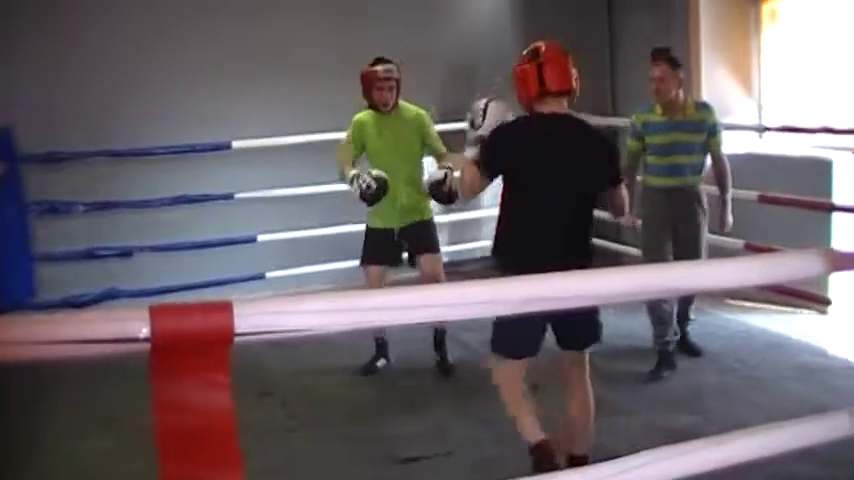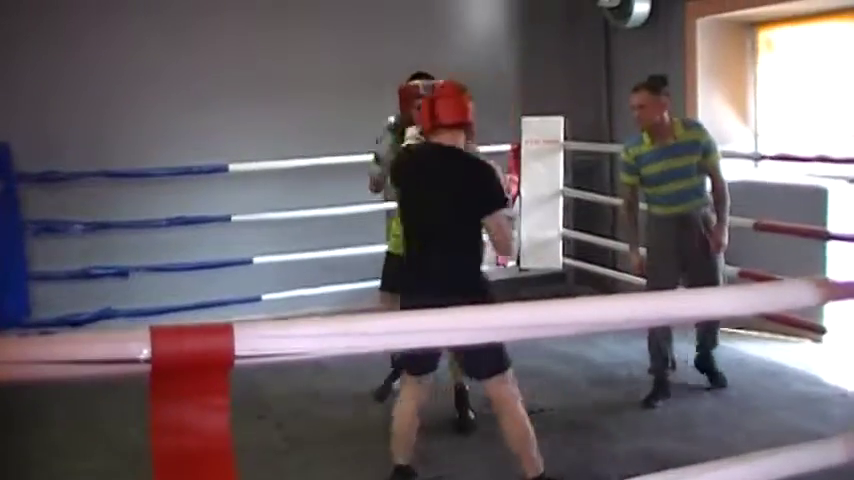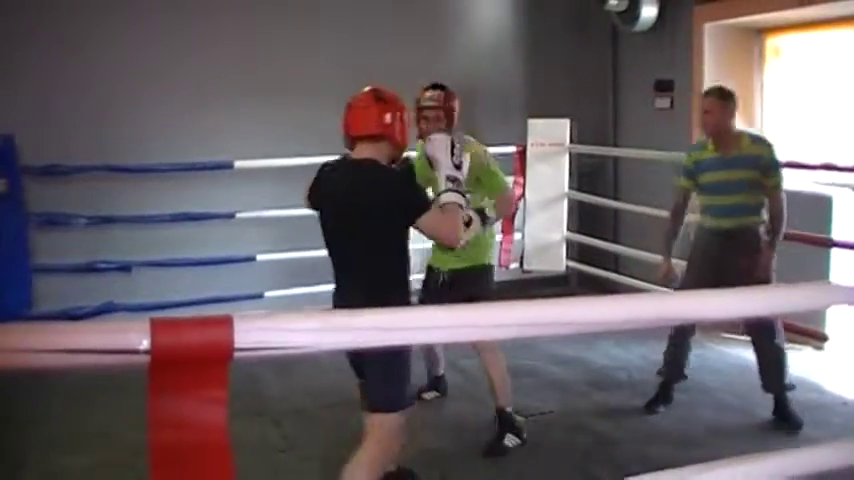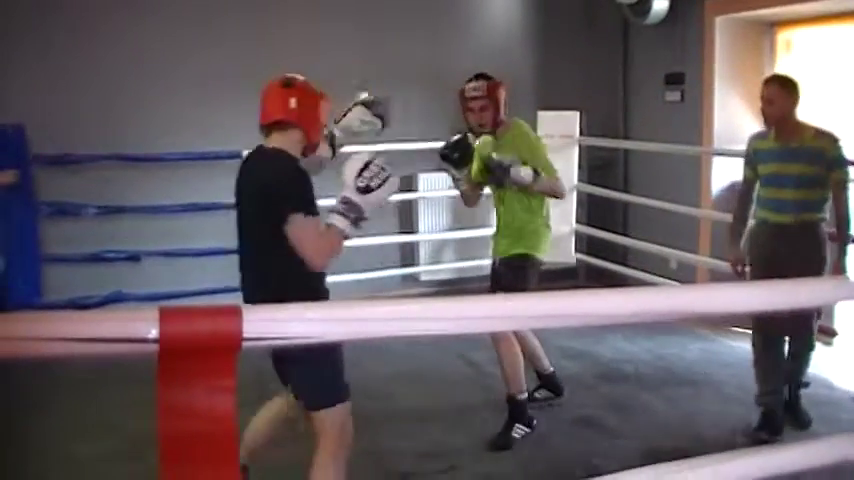
dt=0.5s
person 1, frame 1
left shoulder: (509, 136)
right shoulder: (598, 142)
left elbow: (467, 187)
right elbow: (620, 209)
left wrist: (483, 137)
left hip: (524, 277)
right hip: (577, 276)
left knee: (507, 374)
right knee: (577, 373)
left ankle: (545, 458)
right ankle: (579, 463)
person 1, frame 2
left shoulder: (409, 160)
right shoulder: (477, 172)
right elbow: (504, 244)
right wrist: (502, 200)
left hip: (416, 298)
right hip: (465, 298)
left knee: (413, 386)
right knee: (504, 394)
person 1, frame 3
left shoulder: (328, 175)
right shoulder: (394, 183)
left elbow: (313, 201)
right elbow: (452, 235)
right wrist: (451, 176)
left hip: (349, 310)
left knee: (381, 403)
right knee: (383, 434)
person 1, frame 4
left shoulder: (257, 164)
right shoulder: (287, 173)
right elbow: (316, 255)
left wrist: (343, 128)
right wrist: (357, 201)
left hip: (266, 310)
left knee: (294, 396)
right knee: (335, 431)
person 2, frame 1
left shoulder: (417, 117)
right shoulder: (361, 123)
left elbow: (441, 154)
right elbow: (344, 162)
left wrist: (444, 174)
right wrist: (356, 176)
left hip: (417, 213)
right hip: (380, 218)
left knee: (434, 276)
right knee: (373, 286)
left ankle: (440, 343)
right ankle: (381, 350)
person 2, frame 2
right shoulder: (397, 137)
right elbow: (376, 187)
right wrist: (387, 154)
right hip: (402, 241)
right knee: (390, 311)
left ankle: (461, 396)
right ankle: (398, 368)
person 2, frame 3
left shoulder: (473, 152)
right shoulder: (425, 152)
left elbow: (508, 203)
left wrist: (475, 219)
left hip: (473, 257)
right hip: (441, 257)
left knee: (481, 335)
left ankle: (509, 425)
right ankle: (436, 382)
person 2, frame 4
left shoulder: (523, 138)
right shoulder: (481, 145)
left elbow: (557, 188)
right elbow: (470, 199)
left wrist: (525, 175)
right wrist: (460, 169)
left hip: (525, 246)
right hip: (504, 245)
left ankle: (520, 416)
right ankle: (550, 381)
person 3, frame 1
left shoulder: (704, 114)
right shoulder: (642, 119)
left elbow: (719, 161)
right elbow: (631, 164)
left wrist: (726, 205)
left hip: (691, 198)
right hip: (655, 198)
left ankle: (681, 331)
right ankle: (664, 350)
person 3, frame 2
left shoulder: (696, 133)
right shoulder: (633, 151)
left elbow: (718, 181)
right elbow: (630, 202)
left wrist: (722, 225)
right wrist: (633, 249)
left hip: (700, 223)
right hip: (661, 229)
left ankle: (704, 355)
right ankle: (661, 380)
person 3, frame 3
left shoulder: (760, 150)
right shoulder: (696, 154)
left elbow: (776, 204)
right elbow: (679, 206)
left wrist: (770, 251)
right wrist: (667, 255)
left hip: (750, 242)
right hip: (709, 242)
left knee: (766, 325)
left ankle: (780, 401)
right ankle: (667, 385)
person 3, frame 4
left shoulder: (825, 144)
right shoulder: (757, 144)
left elbow: (841, 203)
right elbow: (745, 194)
left wrist: (841, 255)
right wrist: (735, 244)
left hip: (807, 240)
right hip: (766, 239)
left knee: (803, 327)
right knee: (766, 327)
left ankle: (792, 396)
right ankle: (771, 411)
